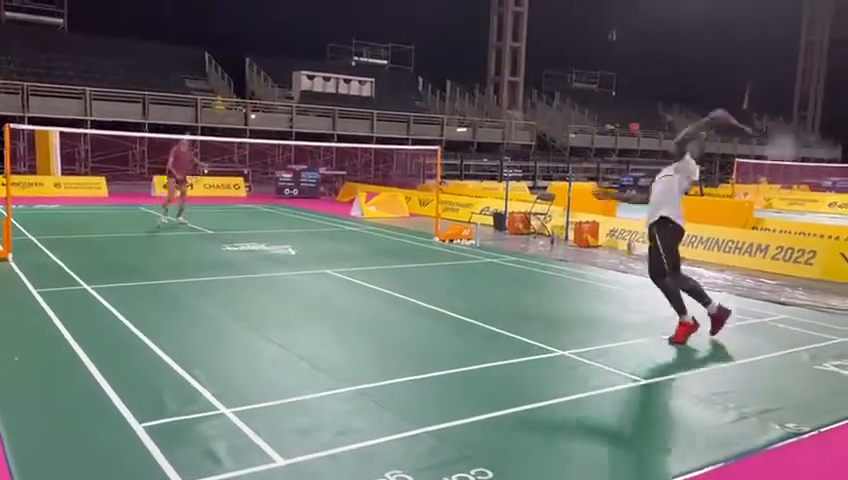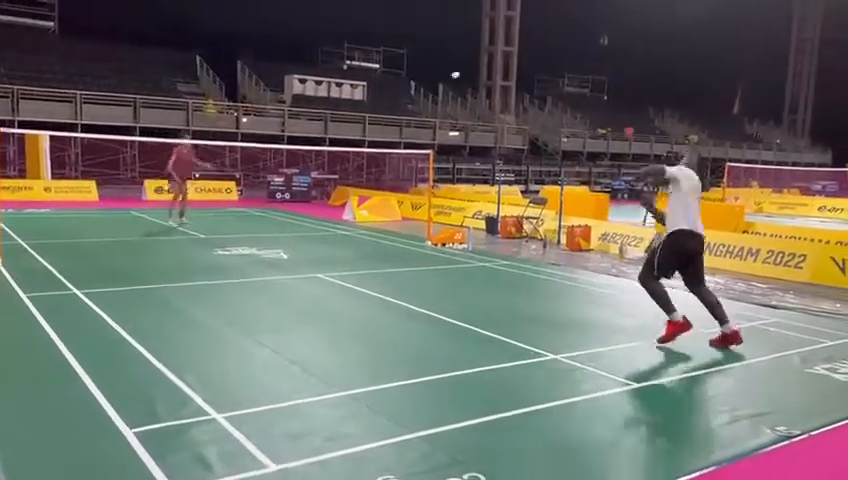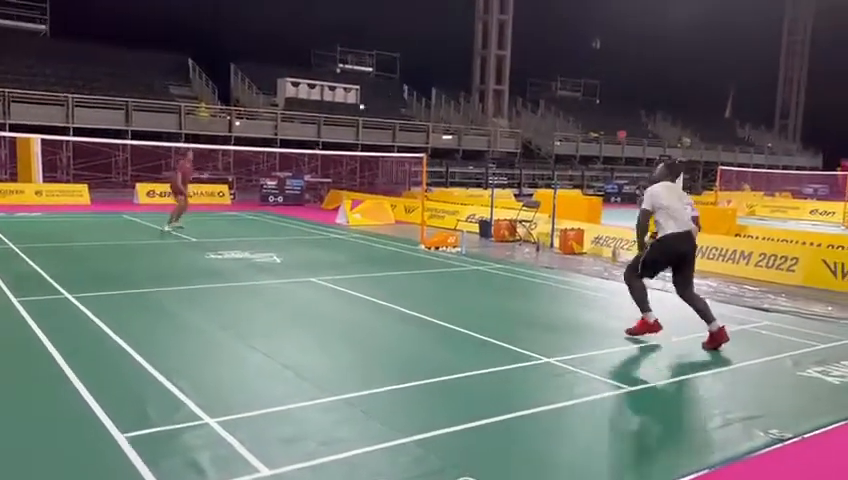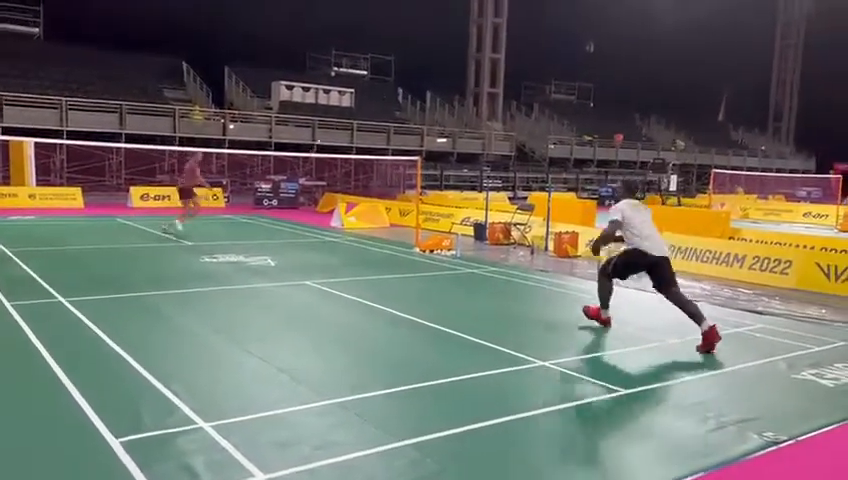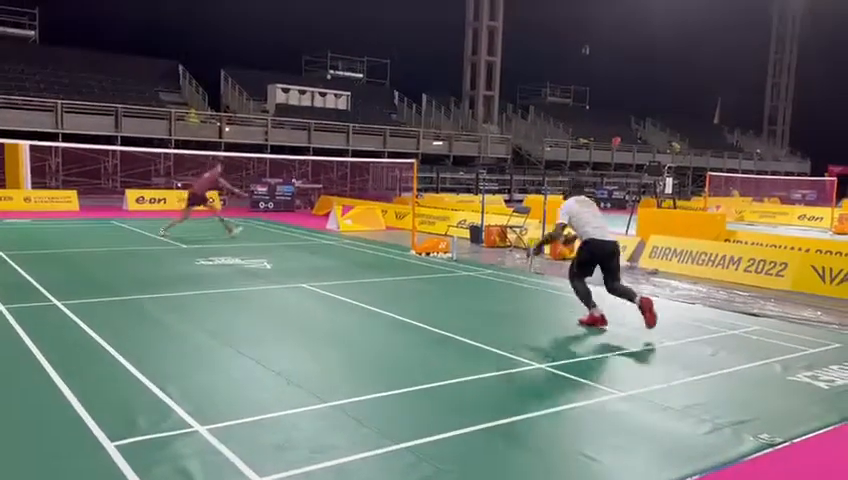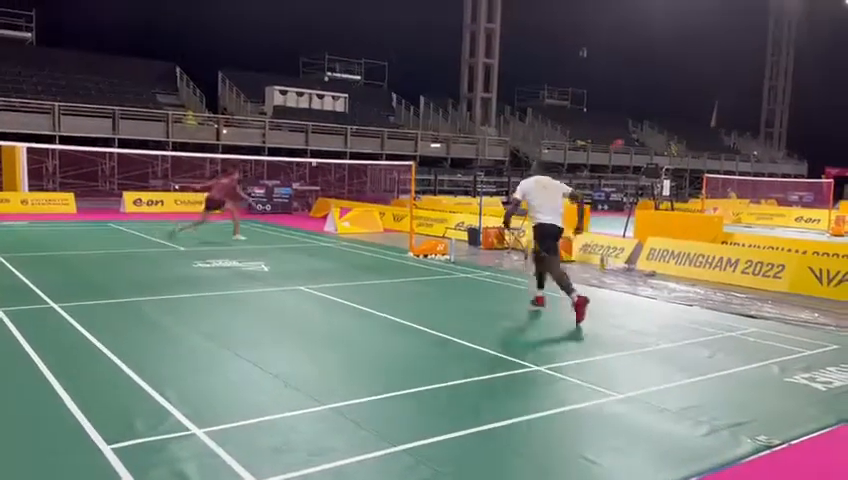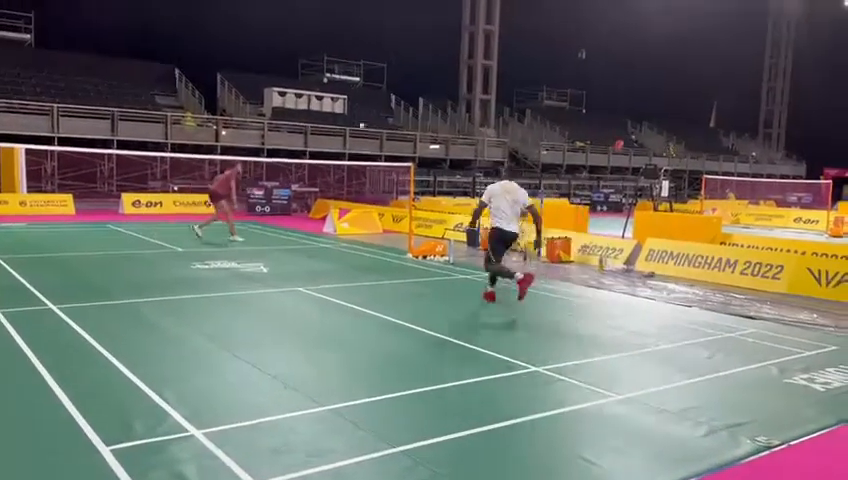
dt=0.2s
person 1, frame 1
left shoulder: (687, 165)
right shoulder: (671, 170)
left elbow: (680, 142)
right elbow: (646, 198)
left wrist: (708, 120)
right wrist: (615, 196)
left hip: (666, 224)
right hip: (661, 223)
left knee: (659, 274)
right knee: (671, 276)
left ankle: (686, 322)
right ankle: (715, 311)
person 1, frame 2
left shoulder: (684, 173)
right shoulder: (691, 181)
left elbow: (655, 171)
left wrist: (639, 176)
right wrist: (653, 209)
left hip: (682, 234)
right hip: (694, 236)
left knee: (647, 277)
right knee: (698, 288)
left ankle: (676, 320)
right ankle: (730, 331)
person 1, frame 3
left shoulder: (653, 190)
right shoulder: (684, 196)
left elbow: (643, 221)
right elbow: (696, 225)
left wrist: (641, 243)
left hip: (669, 240)
right hip: (688, 242)
left knee: (632, 274)
right knee: (686, 291)
left ankle: (649, 320)
right ankle: (716, 330)
person 1, frame 4
left shoulder: (619, 207)
right shoulder: (643, 208)
left elbow: (609, 232)
left wrist: (596, 244)
right wrist: (612, 239)
left hip: (639, 252)
right hip: (660, 253)
left knee: (605, 273)
right knee: (674, 295)
left ankle: (603, 315)
right ankle: (708, 330)
person 1, frame 5
left shoulder: (567, 206)
right shoulder: (590, 203)
left elbow: (557, 234)
left wrist: (539, 245)
right wrist: (573, 237)
left hip: (593, 243)
right hip: (611, 243)
left knee: (576, 277)
right knee: (613, 285)
left ankle: (595, 314)
right ankle: (641, 302)
person 1, frame 6
left shoulder: (526, 183)
right shoulder: (556, 184)
left elbow: (512, 208)
right elbow: (577, 197)
left wrist: (506, 221)
left hip: (543, 227)
right hip: (557, 227)
left knee: (552, 266)
right knee: (538, 258)
left ankle: (576, 299)
right ankle: (540, 295)
person 1, frame 7
left shoulder: (493, 188)
right shoulder: (521, 192)
left elbow: (478, 210)
right elbow: (536, 215)
left wrist: (473, 222)
right wrist: (538, 236)
left hip: (499, 230)
right hip: (513, 232)
left knee: (491, 266)
right knee: (491, 259)
left ankle: (521, 278)
right ankle: (489, 291)
